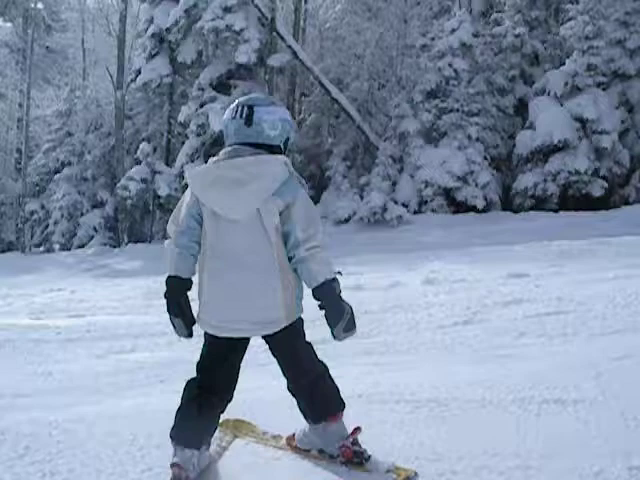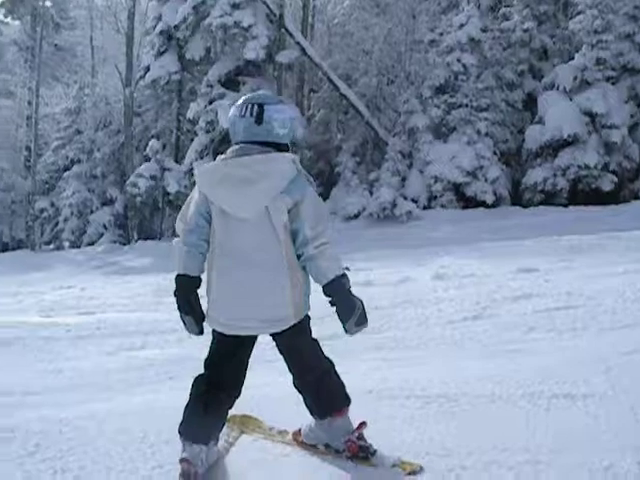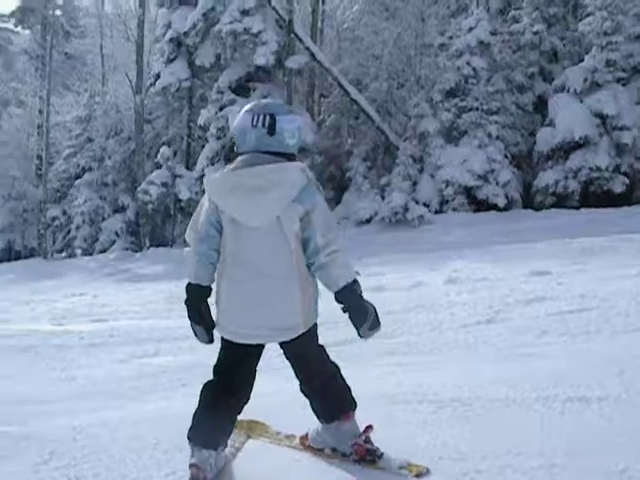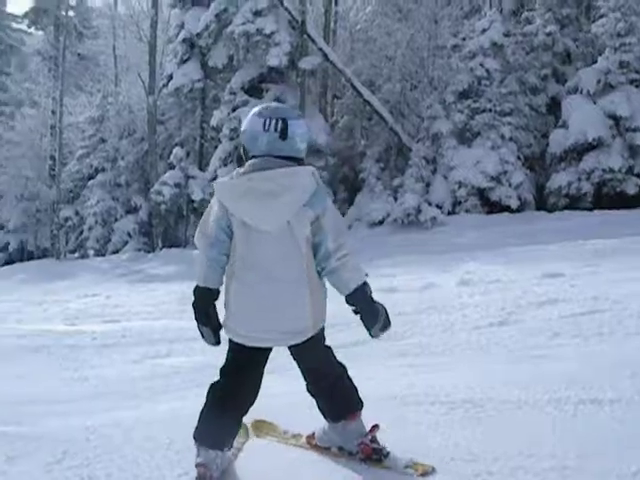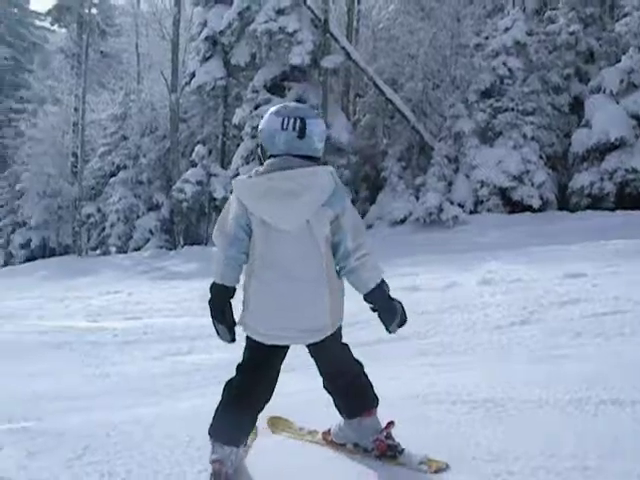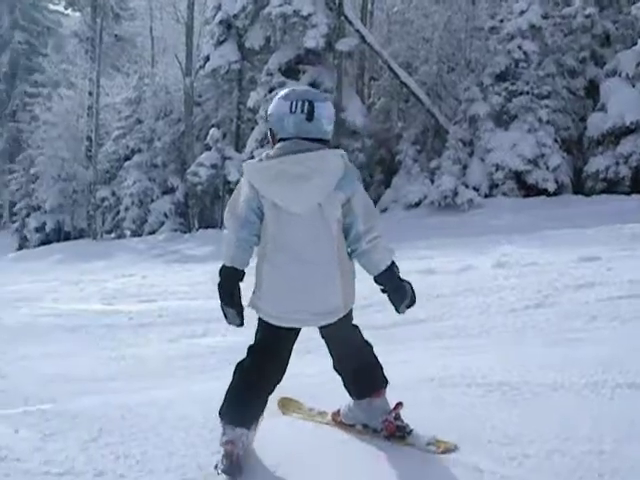
dt=0.1s
person 1, frame 1
left shoulder: (202, 183)
right shoulder: (285, 182)
left elbow: (181, 241)
right elbow: (306, 246)
left wrist: (176, 291)
right wrist: (330, 295)
left hip: (221, 308)
right hip: (277, 305)
left knee: (212, 379)
right knee: (302, 367)
right ankle: (329, 432)
person 1, frame 2
left shoulder: (210, 181)
right shoulder: (292, 179)
left elbow: (190, 239)
right elbow: (314, 244)
left wrist: (185, 289)
right wrist: (339, 292)
left hip: (230, 305)
right hip: (284, 302)
left knee: (220, 376)
right knee: (308, 364)
left ankle: (196, 449)
right ankle: (335, 427)
person 1, frame 3
left shoulder: (219, 191)
right shoulder: (302, 187)
left elbow: (201, 250)
right elbow: (324, 251)
left wrist: (196, 298)
right wrist: (352, 298)
left hip: (238, 313)
right hip: (294, 309)
left knee: (229, 382)
right knee: (314, 368)
right ankle: (343, 432)
person 1, frame 4
left shoulder: (228, 194)
right shoulder: (311, 191)
left elbow: (211, 253)
right elbow: (334, 255)
left wrist: (204, 302)
right wrist: (362, 300)
left hip: (248, 316)
right hip: (302, 312)
left knee: (236, 383)
right knee: (321, 370)
right ankle: (348, 431)
person 1, frame 5
left shoulder: (247, 194)
right shoulder: (331, 191)
left elbow: (229, 252)
right elbow: (354, 253)
left wrist: (220, 299)
right wrist: (381, 297)
left hip: (266, 313)
right hip: (320, 311)
left knee: (252, 380)
right knee: (338, 366)
right ankle: (364, 426)
person 1, frame 6
left shoulder: (258, 177)
right shoulder: (341, 174)
left elbow: (240, 235)
right elbow: (364, 236)
left wrist: (229, 282)
right wrist: (390, 279)
left hip: (278, 296)
right hip: (331, 293)
left knee: (263, 363)
right knee: (349, 348)
left ankle: (235, 431)
right ankle: (373, 407)
